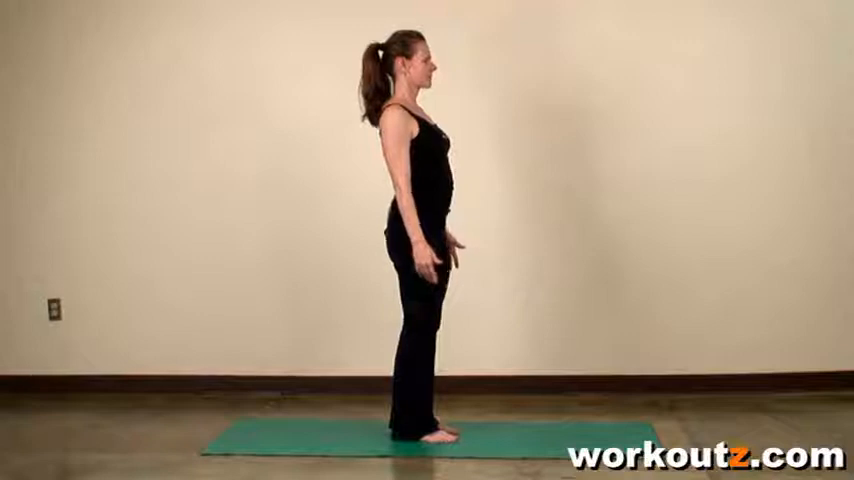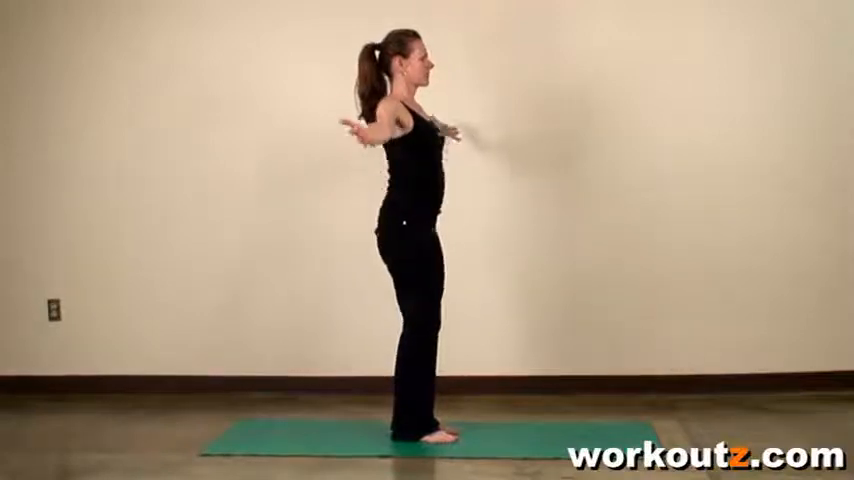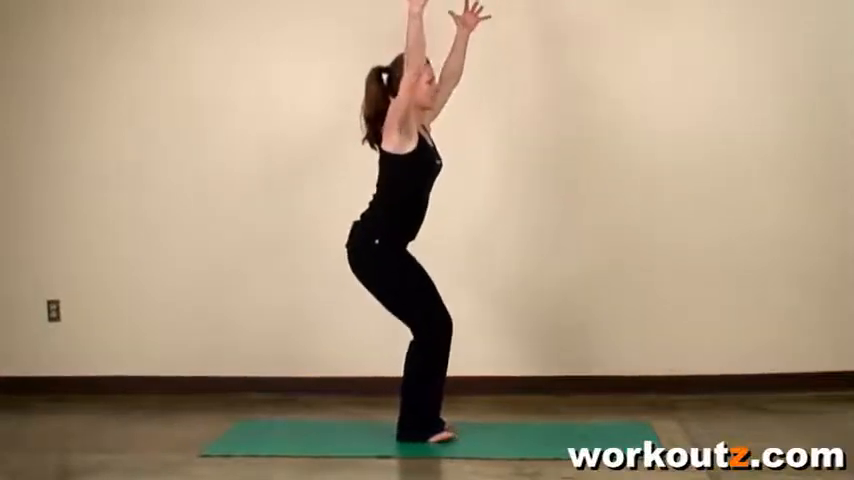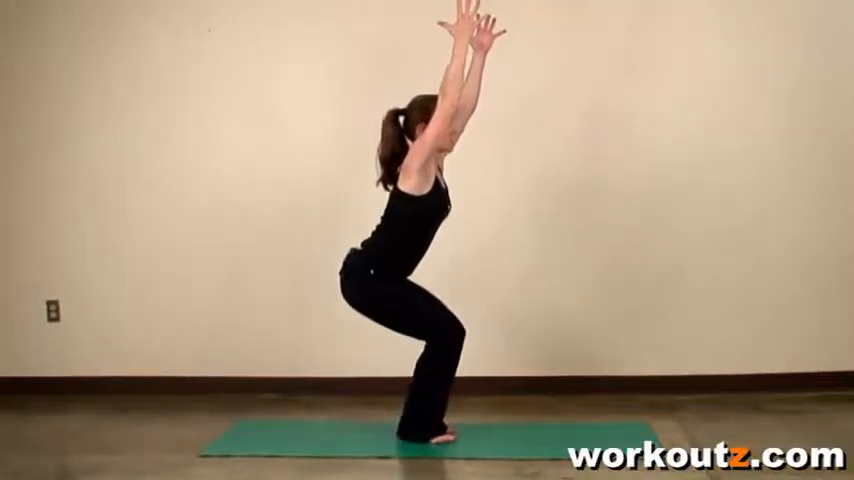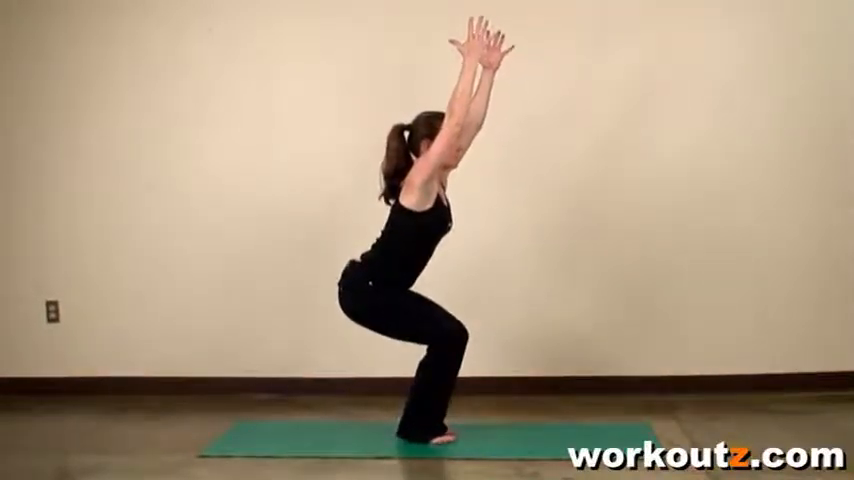
dt=1s
person 1, frame 1
left shoulder: (414, 111)
right shoulder: (394, 115)
right elbow: (403, 185)
right wrist: (418, 242)
left hip: (429, 228)
right hip: (412, 233)
left knee: (425, 327)
right knee: (419, 327)
left ankle: (419, 419)
right ankle: (412, 424)
person 1, frame 2
left shoulder: (412, 107)
right shoulder: (391, 107)
right elbow: (380, 132)
left wrist: (443, 130)
right wrist: (366, 134)
left hip: (421, 228)
right hip: (403, 229)
left knee: (426, 324)
right knee: (420, 324)
left ankle: (419, 419)
right ankle: (411, 424)
person 1, frame 3
left shoulder: (420, 124)
right shoulder: (397, 127)
left elbow: (451, 78)
right elbow: (411, 68)
left hip: (388, 246)
right hip: (373, 247)
left knee: (436, 327)
right knee: (431, 328)
left ankle: (423, 421)
right ankle: (416, 426)
person 1, frame 4
left shoulder: (434, 165)
right shoulder: (416, 166)
left elbow: (464, 106)
right elbow: (448, 102)
left wrist: (480, 53)
right wrist: (460, 42)
left hip: (380, 276)
right hip: (366, 278)
left knee: (448, 334)
right knee: (445, 334)
left ankle: (423, 422)
right ankle: (418, 426)
person 1, frame 5
left shoulder: (438, 180)
right shoulder: (419, 181)
left elbow: (471, 124)
right elbow: (456, 121)
left wrist: (489, 69)
right wrist: (470, 61)
left hip: (381, 288)
right hip: (365, 290)
left knee: (450, 336)
right knee: (448, 337)
left ankle: (423, 423)
right ankle: (419, 427)
